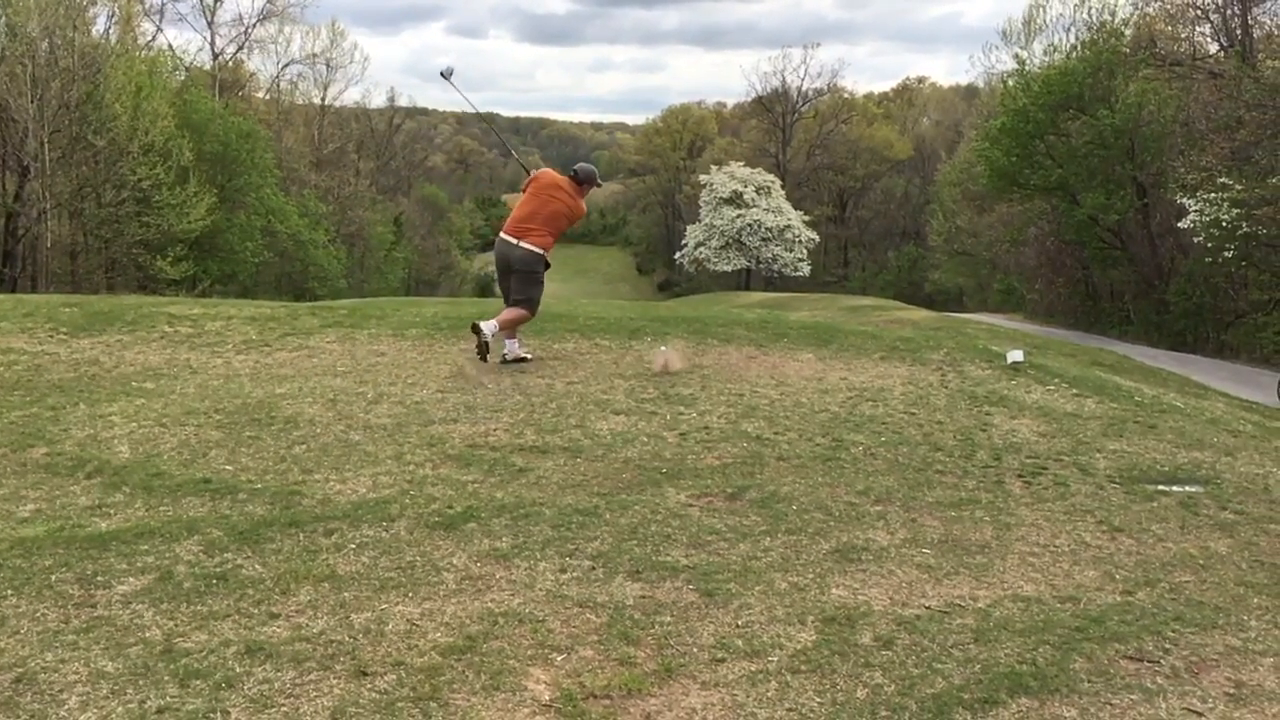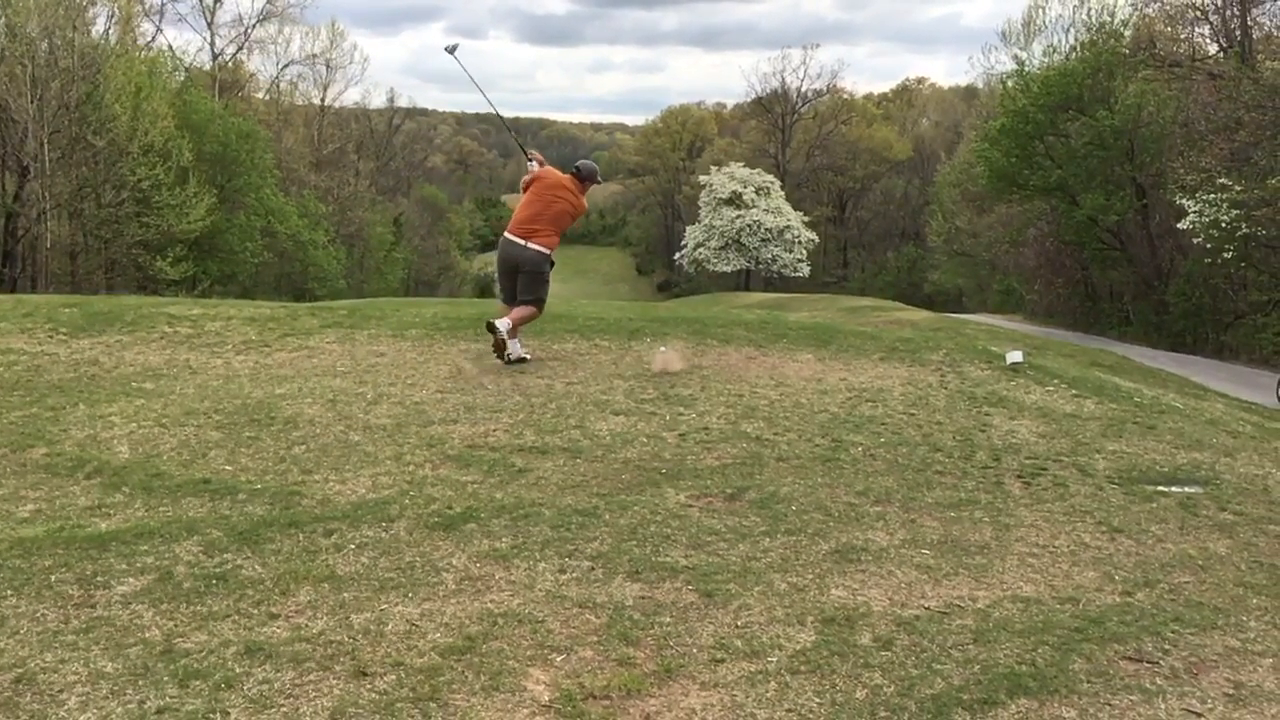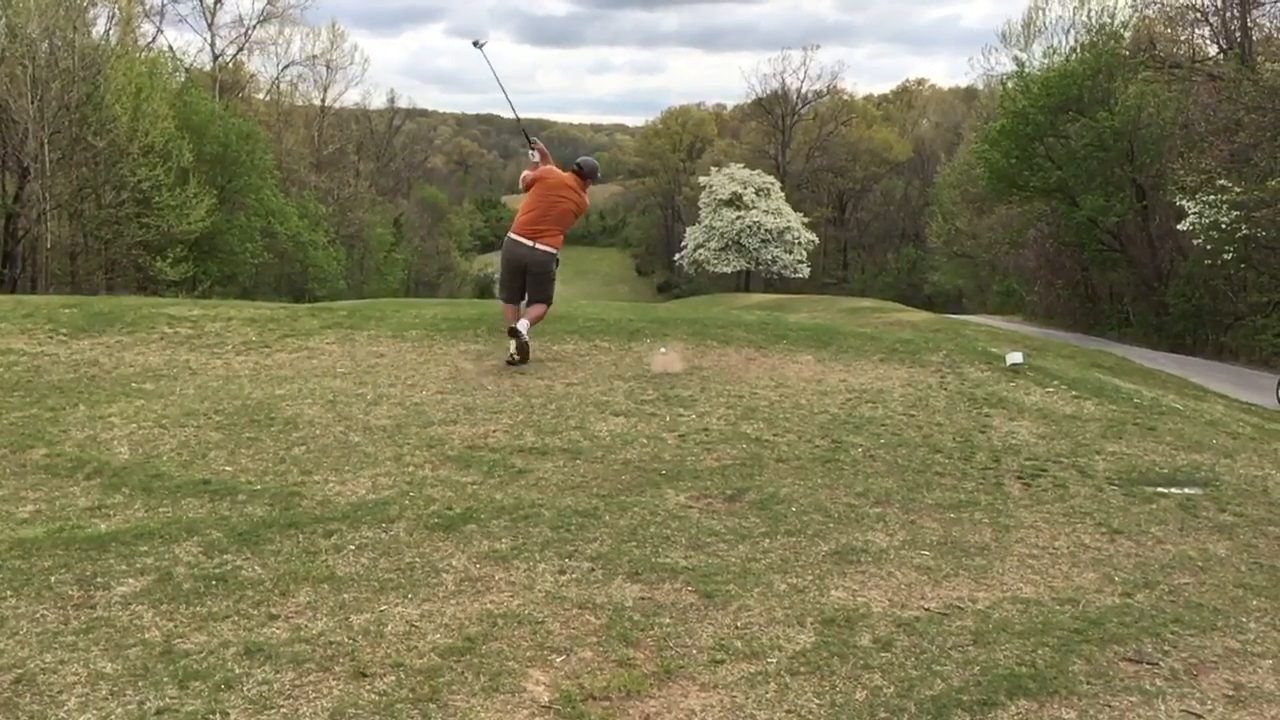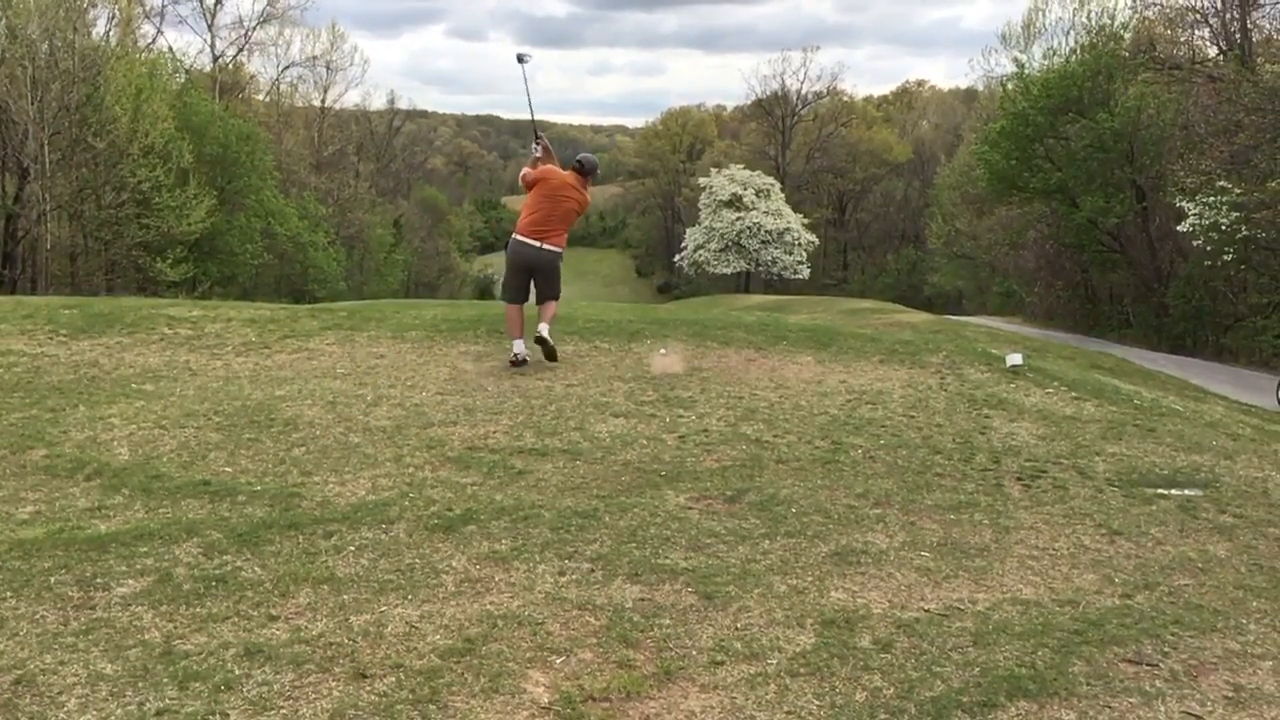
dt=0.3s
person 1, frame 1
left shoulder: (546, 176)
right shoulder: (579, 209)
left elbow: (525, 189)
left hip: (504, 244)
right hip: (530, 255)
left knee: (512, 301)
right knee: (526, 308)
left ankle: (512, 349)
right ankle: (489, 327)
person 1, frame 2
left shoulder: (548, 175)
right shoulder: (580, 205)
left elbow: (524, 185)
left hip: (509, 243)
right hip: (536, 254)
left knee: (510, 300)
right knee: (532, 306)
left ankle: (513, 349)
right ankle: (503, 324)
person 1, frame 3
left shoulder: (549, 174)
right shoulder: (582, 202)
left elbow: (525, 182)
left wrist: (536, 159)
right wrist: (545, 154)
left hip: (514, 244)
right hip: (543, 254)
left knee: (511, 299)
right knee: (540, 302)
left ankle: (516, 350)
right ankle: (522, 326)
person 1, frame 4
left shoulder: (548, 174)
right shoulder: (583, 199)
left elbow: (524, 178)
left wrist: (536, 155)
right wrist: (548, 151)
left hip: (520, 245)
right hip: (550, 253)
left knee: (514, 299)
right knee: (549, 298)
left ankle: (518, 349)
right ankle: (543, 330)
